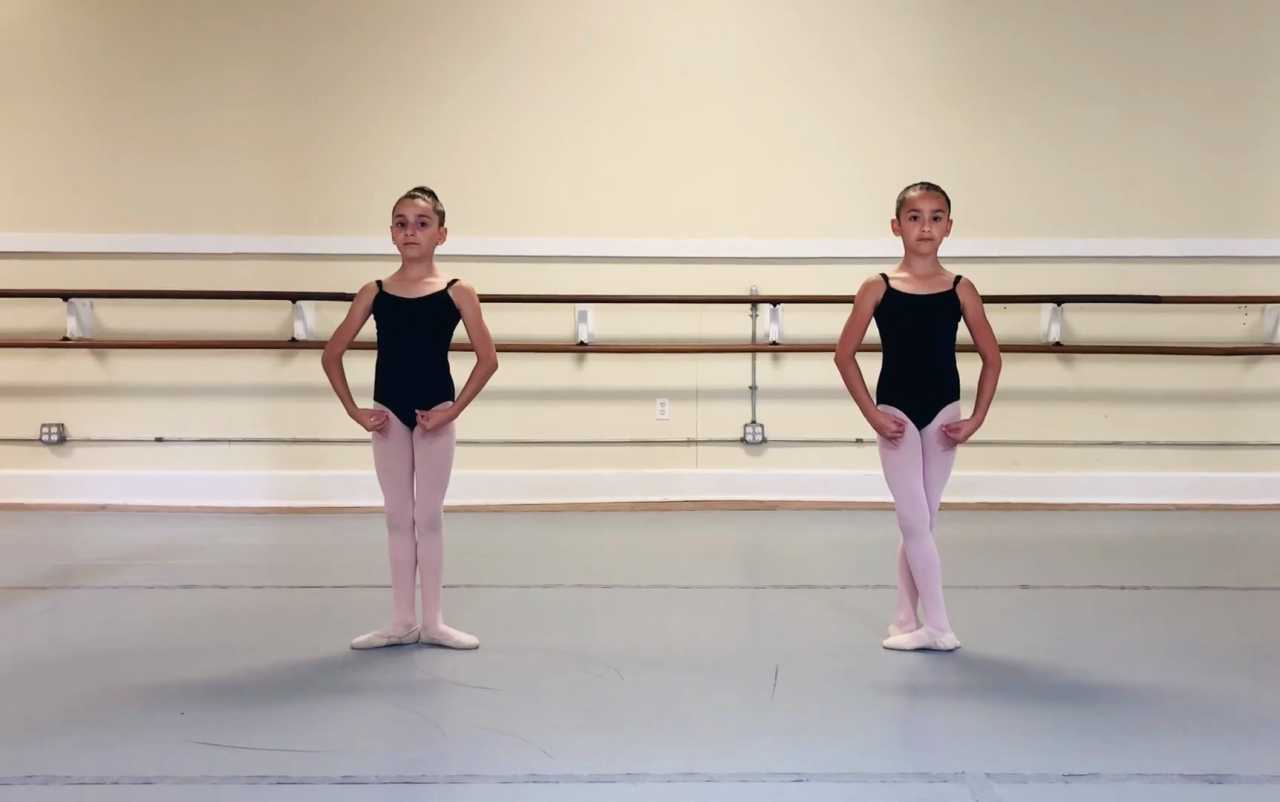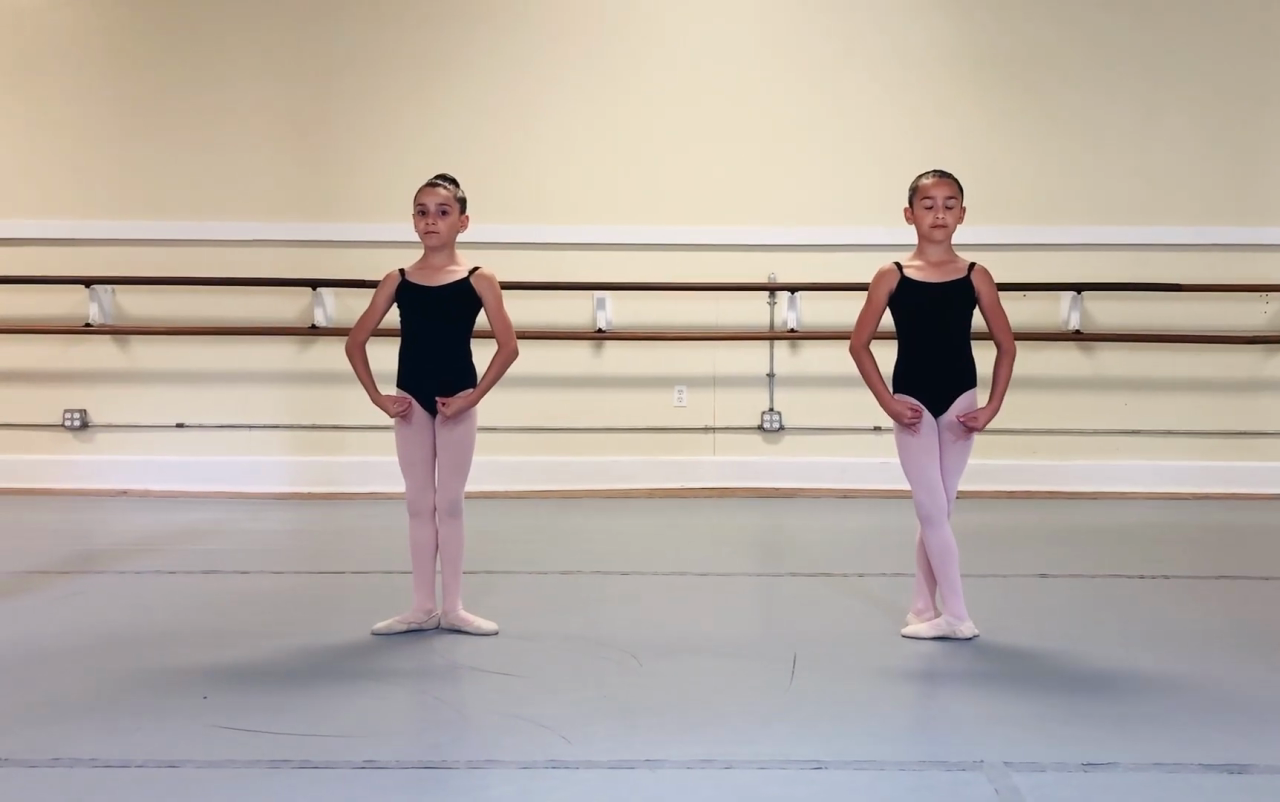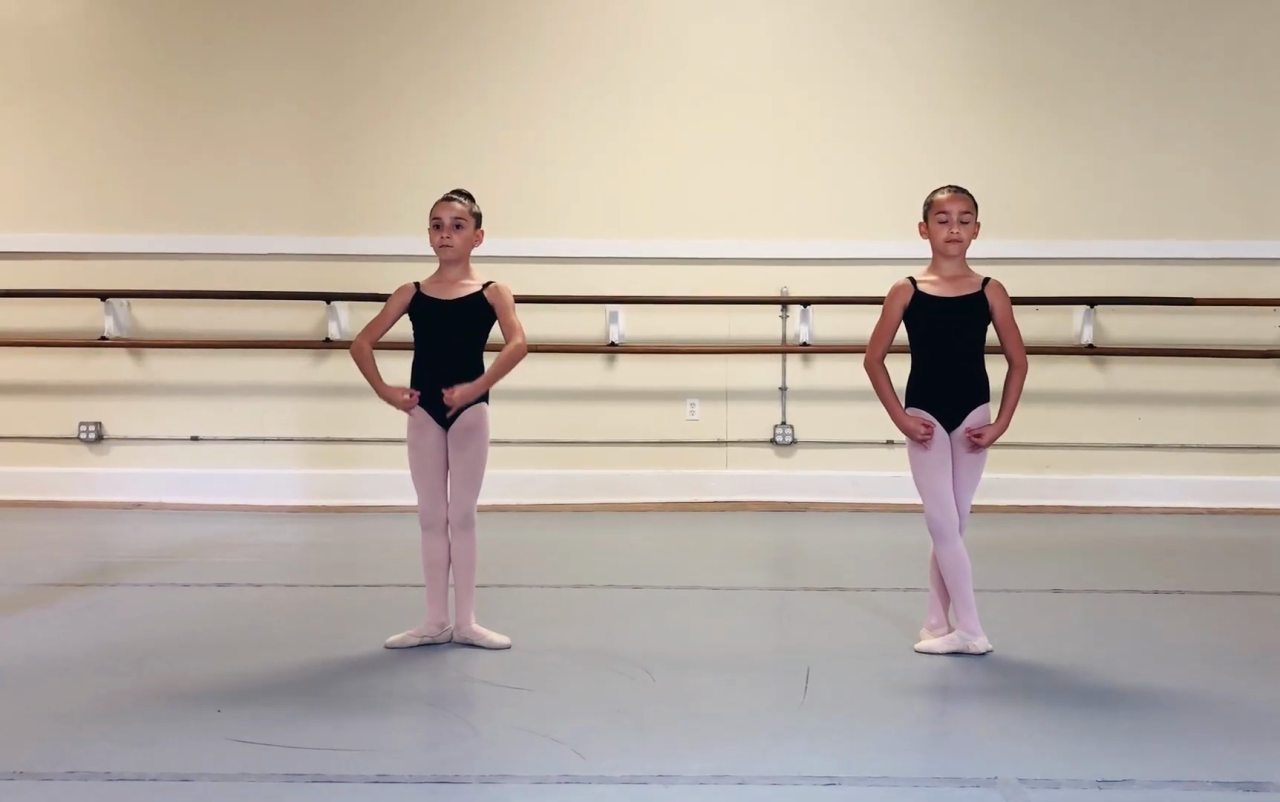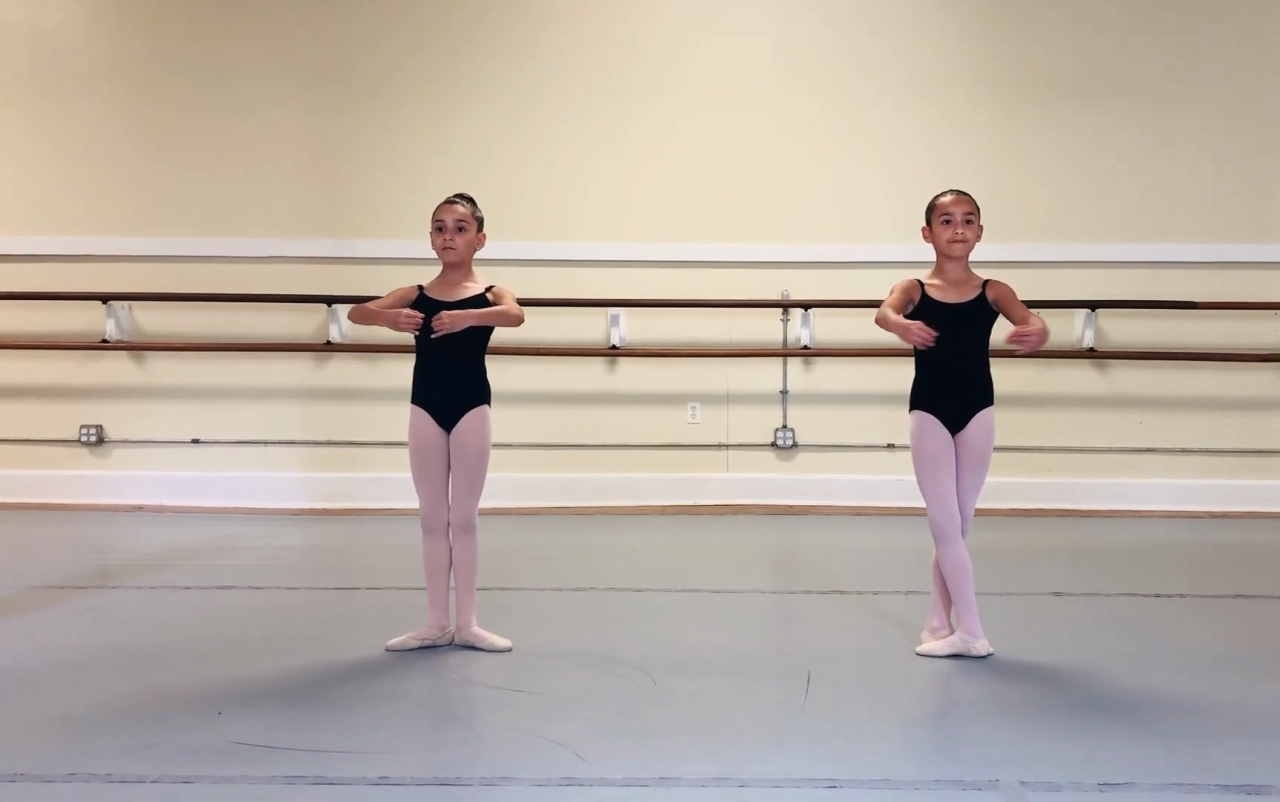
dt=1s
person 1, frame 1
left shoulder: (961, 289)
right shoulder: (878, 287)
left elbow: (991, 357)
right elbow: (845, 353)
left wrist: (977, 417)
right wrist: (871, 414)
left hip: (943, 413)
right hip: (896, 412)
left knee: (921, 523)
right knee: (914, 522)
left ankle: (906, 621)
right ankle: (937, 625)
person 1, frame 2
left shoulder: (975, 276)
right shoulder: (891, 276)
left elbow: (1006, 345)
right elbow: (859, 343)
left wrist: (993, 405)
right wrist: (887, 402)
left hip: (960, 401)
right hip: (912, 402)
left knee: (939, 512)
right knee: (931, 510)
left ankle: (923, 609)
right ankle: (955, 614)
person 1, frame 3
left shoulder: (990, 291)
right shoulder: (905, 291)
left elbow: (1017, 360)
right elbow: (873, 358)
left wrist: (1001, 422)
right wrist: (900, 417)
left hip: (972, 414)
right hip: (925, 414)
left knee: (954, 525)
right knee: (943, 524)
left ankle: (937, 624)
right ankle: (970, 629)
person 1, frame 4
left shoulder: (992, 291)
right shoulder: (912, 288)
left elbow: (1032, 322)
right elbow: (884, 313)
left wrist: (1034, 334)
right wrist: (902, 326)
left hip: (976, 412)
right hip: (928, 413)
left knee: (957, 526)
right knee: (945, 525)
left ankle: (939, 625)
right ankle: (969, 631)
person 2, frame 1
left shoulder: (457, 292)
right shoulder: (374, 293)
left elbow: (488, 359)
right elbow: (331, 354)
left wrist: (455, 409)
right wrist: (354, 411)
left hip: (434, 415)
right hip: (389, 415)
left knee: (429, 517)
right knee: (398, 518)
left ankle: (432, 621)
right ankle: (403, 621)
person 2, frame 2
left shoulder: (479, 280)
right shoulder: (397, 281)
left elbow: (508, 346)
right elbow: (355, 342)
left wrist: (475, 396)
right wrist: (377, 397)
left hip: (456, 401)
right hip: (411, 402)
left knee: (450, 503)
right knee: (419, 504)
left ankle: (452, 607)
right ankle: (423, 606)
person 2, frame 3
left shoulder: (492, 292)
right shoulder: (411, 293)
left elbow: (518, 344)
right elbow: (361, 343)
left wrist: (479, 386)
right wrist: (383, 389)
left hip: (469, 411)
right hip: (423, 410)
left knee: (463, 516)
right knee: (431, 516)
left ankle: (465, 620)
right ankle: (435, 620)
person 2, frame 4
left shoulder: (490, 295)
right shoulder: (414, 295)
left elbow: (516, 315)
right elbow: (356, 312)
left wrist: (468, 317)
right wrist: (387, 317)
left hip: (471, 409)
right hip: (425, 409)
left knee: (464, 518)
right knee: (432, 519)
left ankle: (467, 623)
right ankle: (436, 623)
